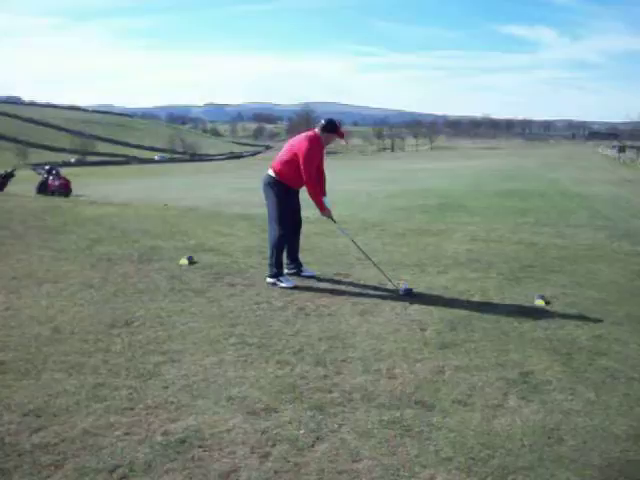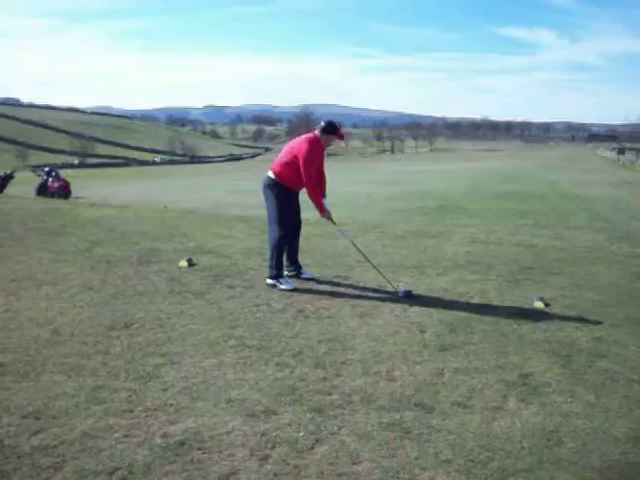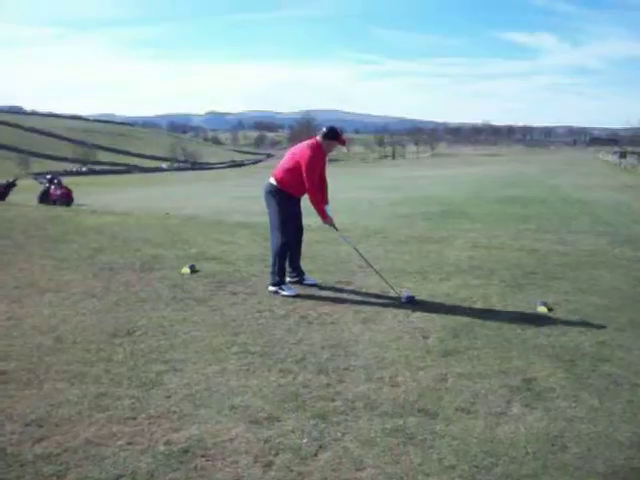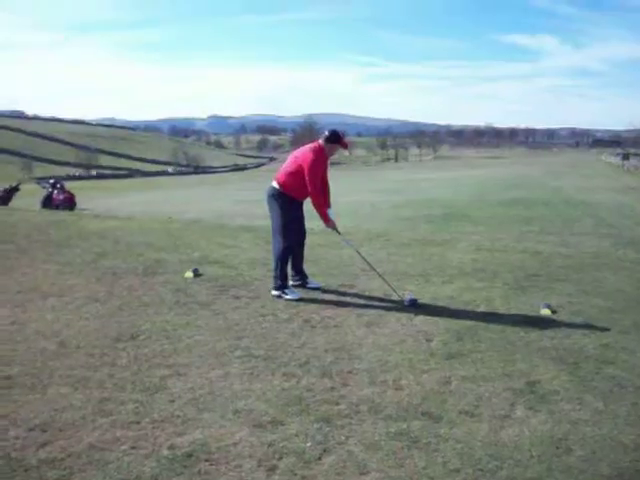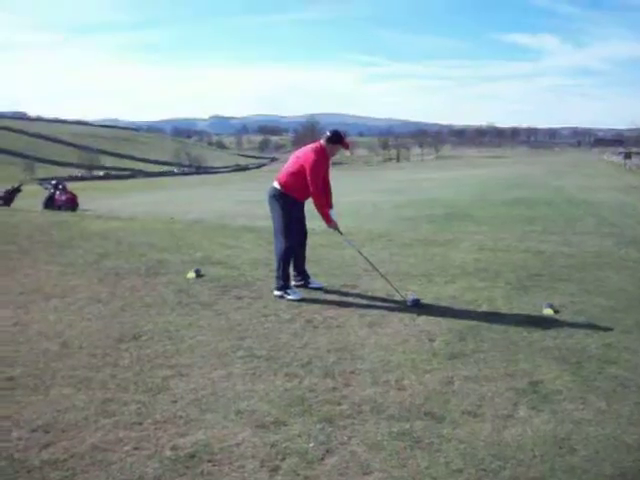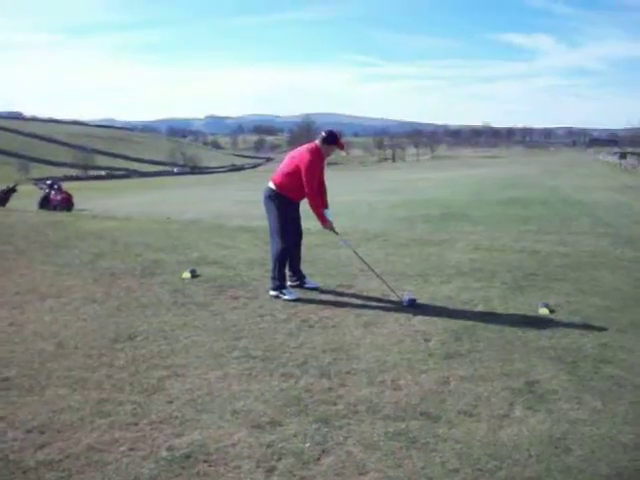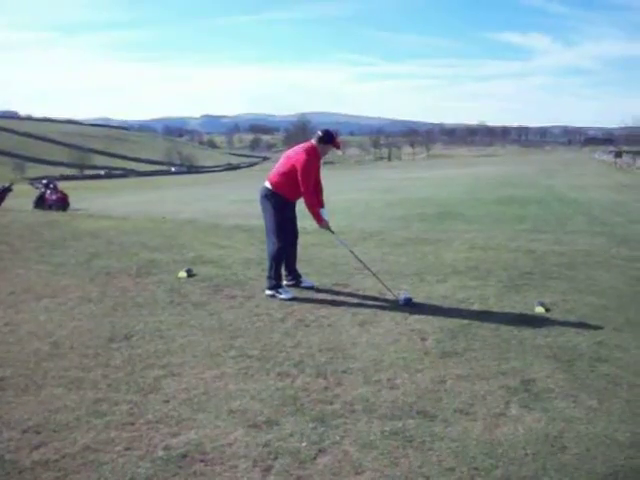
dt=0.1s
person 1, frame 1
left shoulder: (317, 144)
right shoulder: (307, 146)
left elbow: (319, 173)
right elbow: (309, 181)
left wrist: (324, 200)
right wrist: (322, 207)
left hip: (289, 186)
right hip: (276, 184)
left knee: (295, 225)
right knee: (280, 228)
left ankle: (293, 265)
right ankle: (274, 274)
person 1, frame 2
left shoulder: (317, 146)
right shoulder: (307, 147)
left elbow: (319, 175)
right elbow: (309, 182)
left wrist: (324, 202)
right wrist: (322, 209)
left hip: (289, 187)
right hip: (276, 186)
left knee: (294, 227)
right knee: (280, 230)
left ankle: (292, 267)
right ankle: (274, 275)
person 1, frame 3
left shoulder: (319, 152)
right shoulder: (309, 154)
left elbow: (321, 181)
right elbow: (312, 189)
left wrist: (326, 208)
right wrist: (324, 215)
left hip: (291, 194)
right hip: (278, 193)
left knee: (296, 233)
right knee: (283, 236)
left ankle: (295, 274)
right ankle: (276, 282)
person 1, frame 4
left shoulder: (321, 155)
right shoulder: (312, 157)
left elbow: (323, 184)
right elbow: (314, 192)
left wrist: (328, 211)
right wrist: (326, 219)
left hip: (293, 197)
right hip: (280, 196)
left knee: (298, 237)
right knee: (285, 240)
left ankle: (298, 277)
right ankle: (279, 286)
person 1, frame 5
left shoulder: (321, 155)
right shoulder: (314, 158)
left elbow: (325, 185)
right elbow: (316, 193)
left wrist: (330, 212)
right wrist: (328, 220)
left hip: (294, 198)
right hip: (282, 197)
left knee: (300, 238)
right knee: (287, 241)
left ankle: (300, 277)
right ankle: (281, 286)
person 1, frame 6
left shoulder: (316, 155)
right shoulder: (309, 158)
left elbow: (320, 185)
right elbow: (311, 193)
left wrist: (326, 212)
right wrist: (323, 220)
left hip: (289, 198)
right hip: (277, 197)
left knee: (295, 238)
right knee: (283, 241)
left ankle: (296, 277)
right ankle: (277, 286)
person 1, frame 7
left shoulder: (313, 155)
right shoulder: (305, 157)
left elbow: (316, 185)
right elbow: (307, 192)
left wrist: (322, 211)
right wrist: (319, 219)
left hip: (286, 198)
right hip: (273, 197)
left knee: (291, 237)
right knee: (279, 241)
left ankle: (291, 277)
right ankle: (273, 286)
